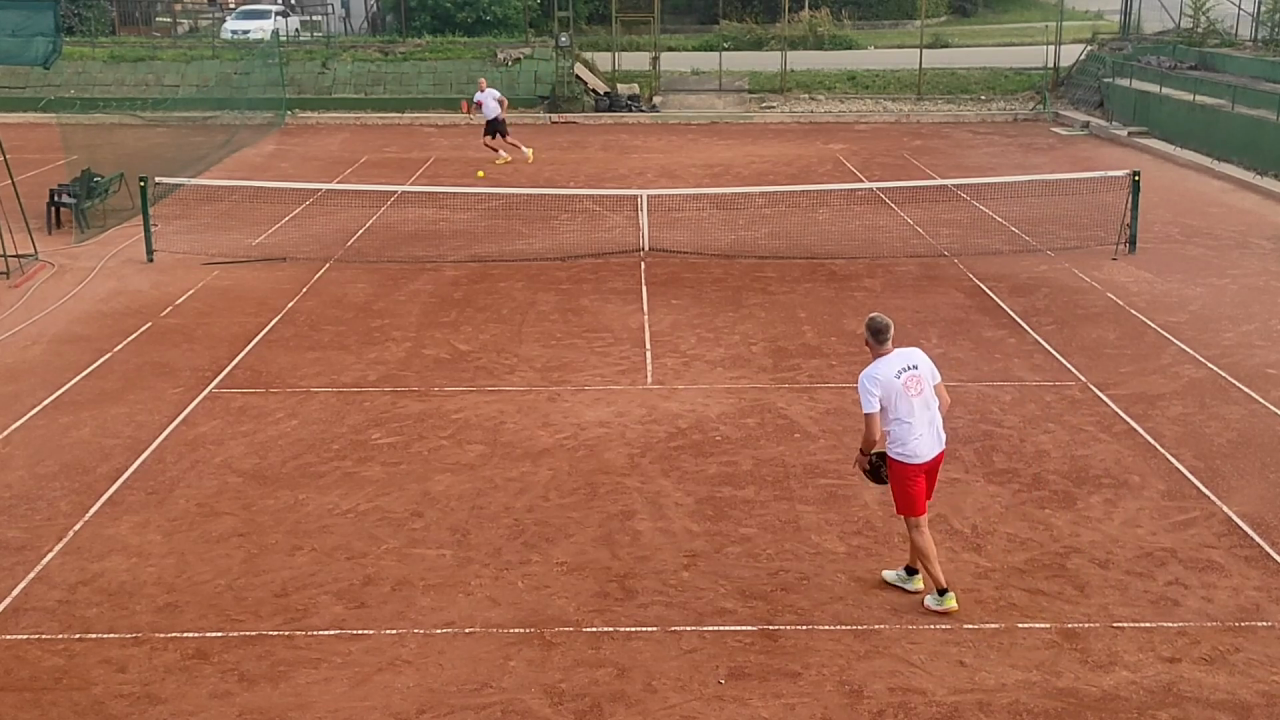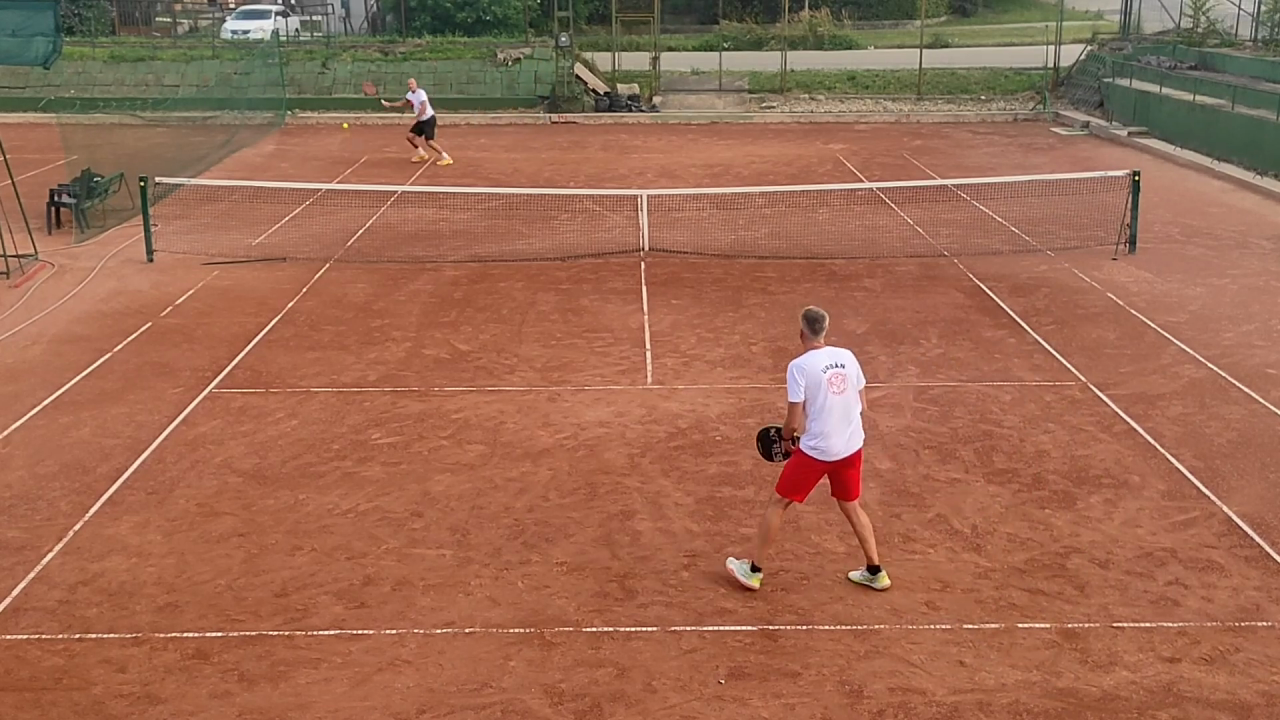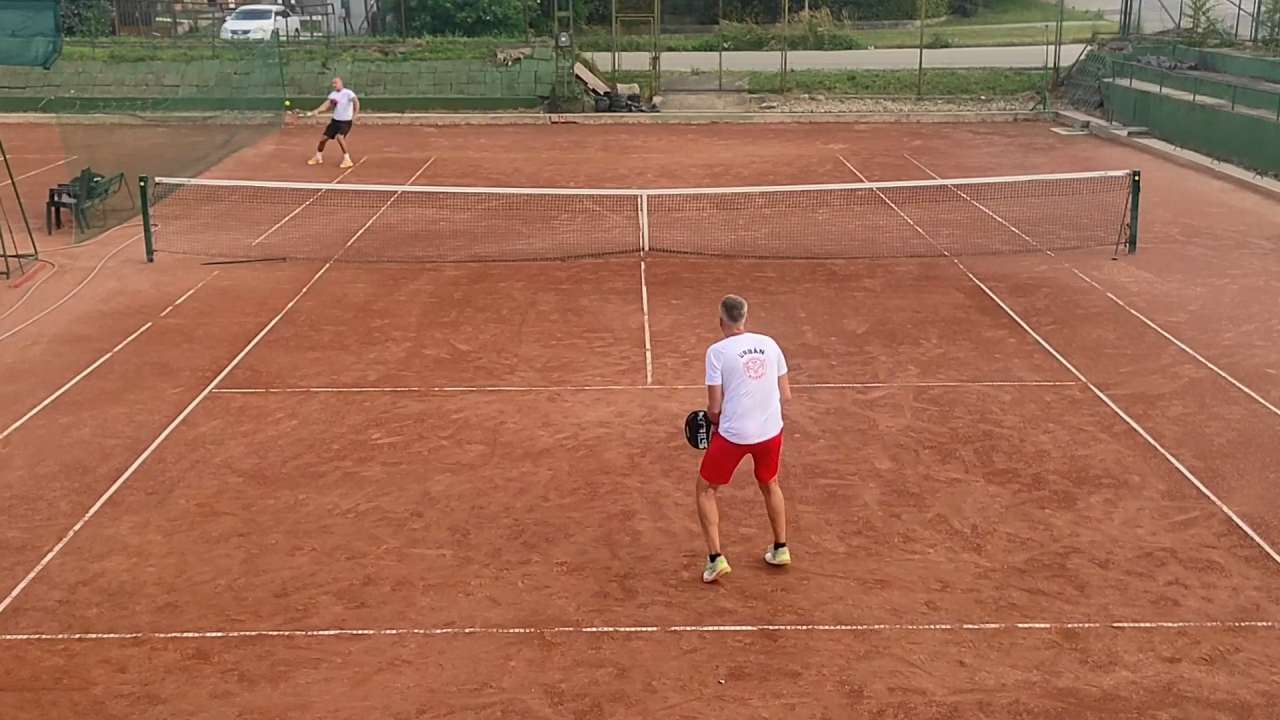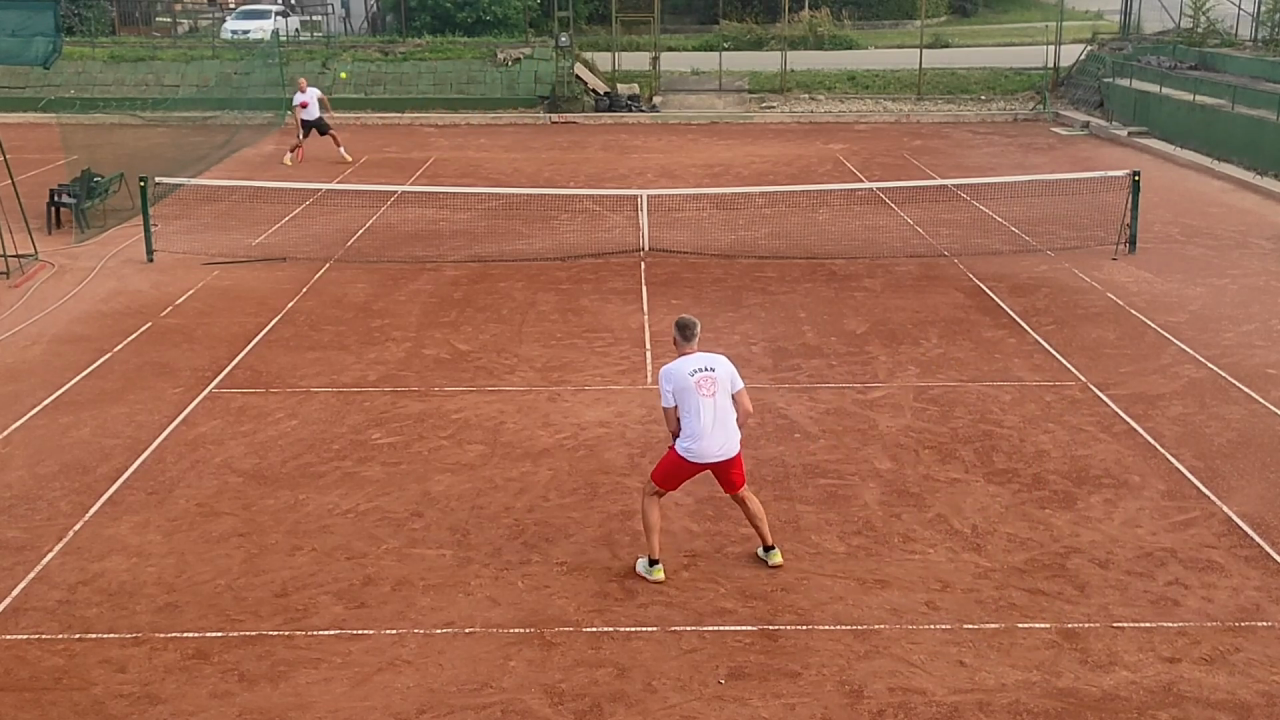
dt=0.5s
person 1, frame 1
left shoulder: (870, 376)
right shoulder: (917, 355)
left elbow: (873, 434)
right elbow: (944, 403)
left wrist: (863, 454)
left hip: (906, 456)
right hip: (936, 447)
left knee: (915, 524)
right knee: (909, 513)
left ankle: (944, 594)
right ankle: (912, 574)
person 1, frame 2
left shoulder: (799, 366)
right shoulder: (848, 357)
left elbow: (794, 422)
right elbow: (862, 405)
left wrist: (788, 439)
left hip: (816, 450)
right hip: (852, 447)
left knee: (777, 504)
right knee: (850, 506)
left ankle: (753, 571)
right ankle: (875, 572)
person 1, frame 3
left shoulder: (718, 352)
right shoulder: (769, 344)
left elbow: (715, 408)
right elbow: (786, 393)
left wrist: (715, 422)
left hip: (734, 435)
right hip: (770, 431)
left knee: (705, 490)
right knee: (769, 485)
left ankle: (716, 559)
right ankle: (780, 549)
person 1, frame 4
left shoulder: (669, 371)
right shoulder: (722, 362)
left elbow: (672, 426)
right elbow: (746, 409)
left hip: (690, 451)
right hip: (728, 448)
left knee: (651, 494)
right knee: (742, 495)
left ankle: (654, 565)
right ankle: (770, 550)
